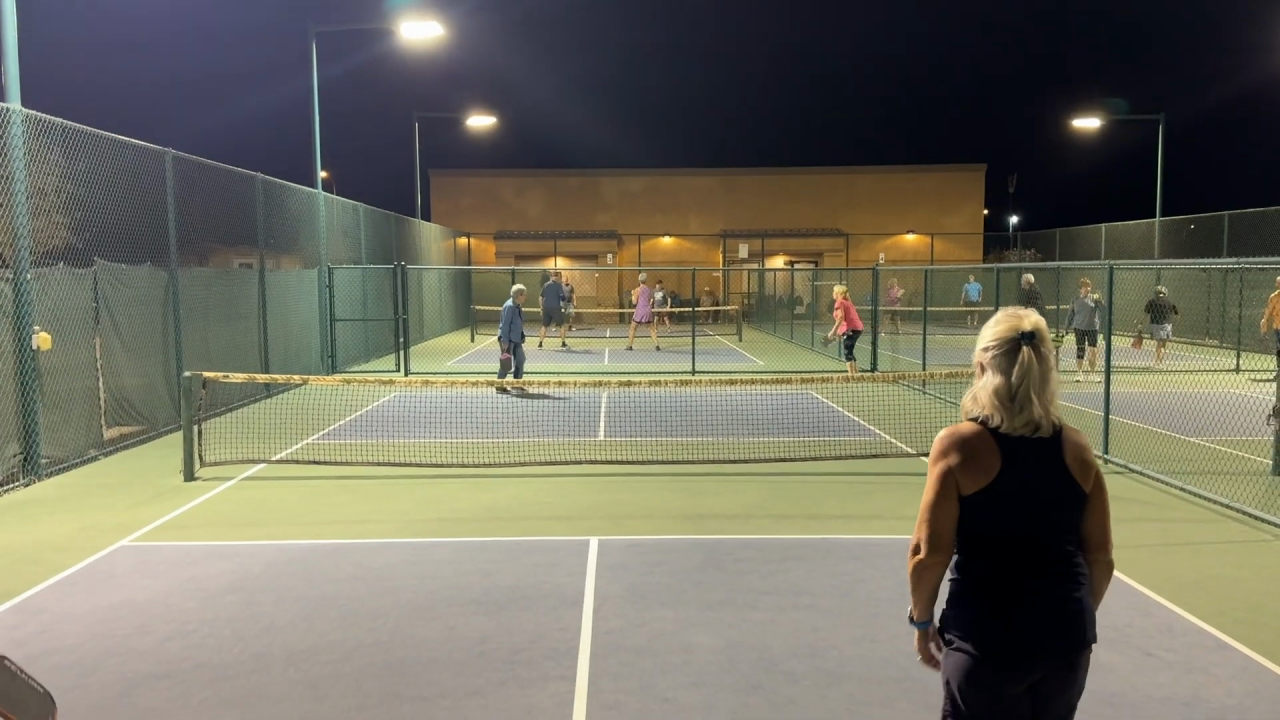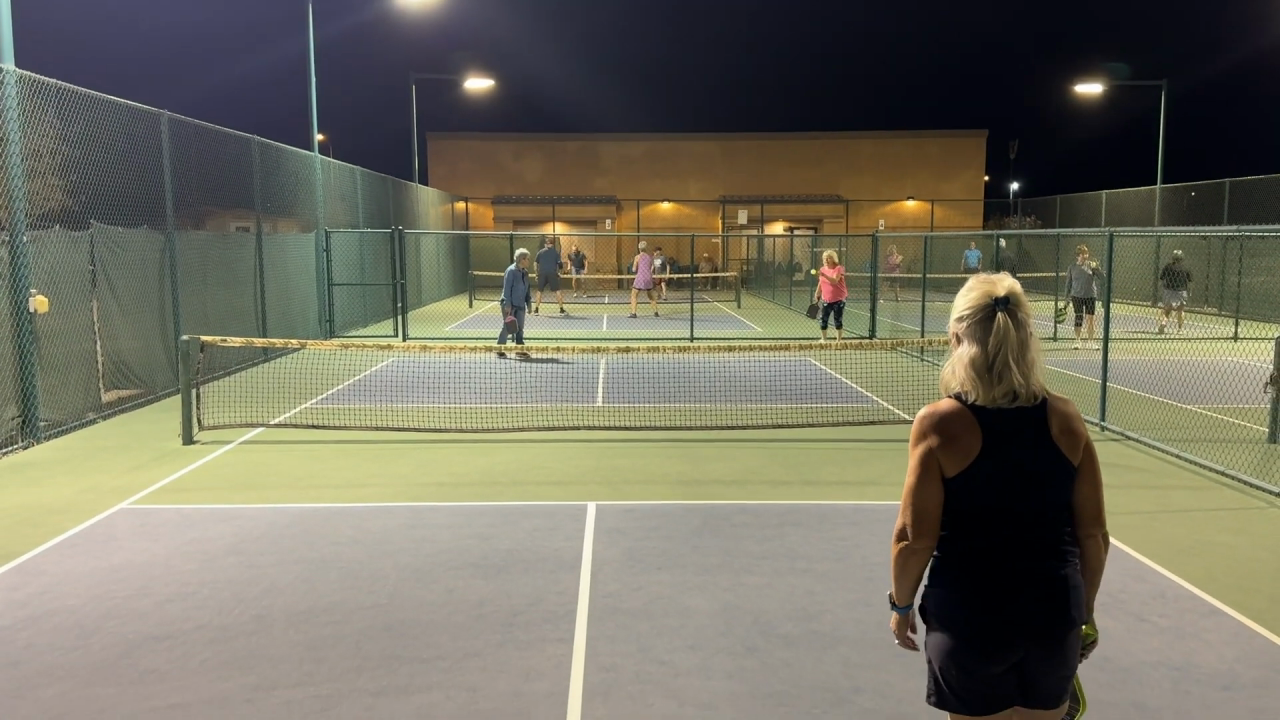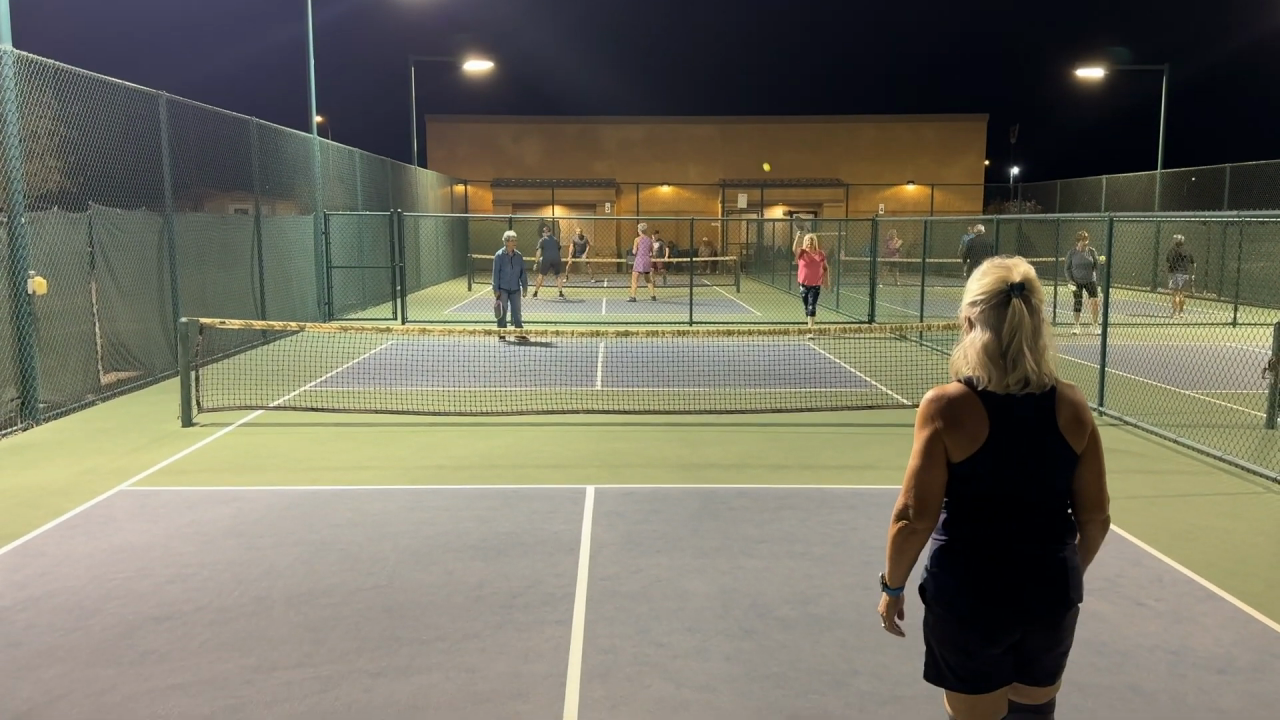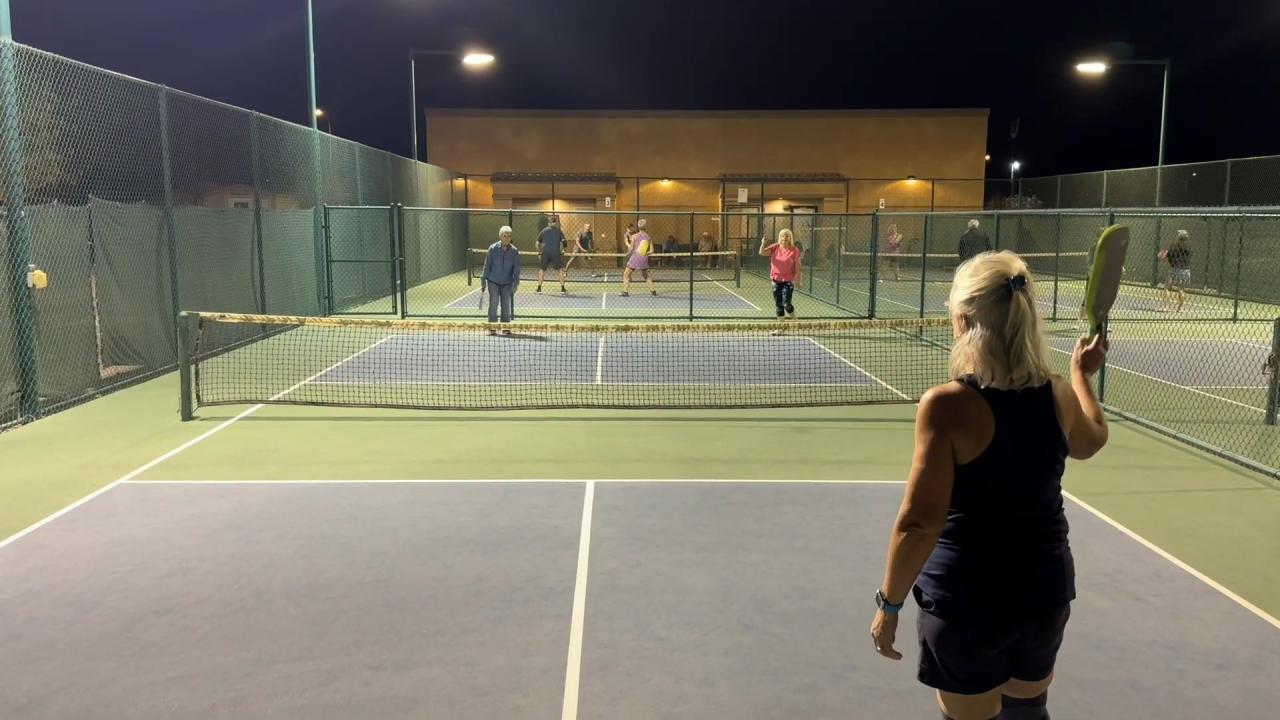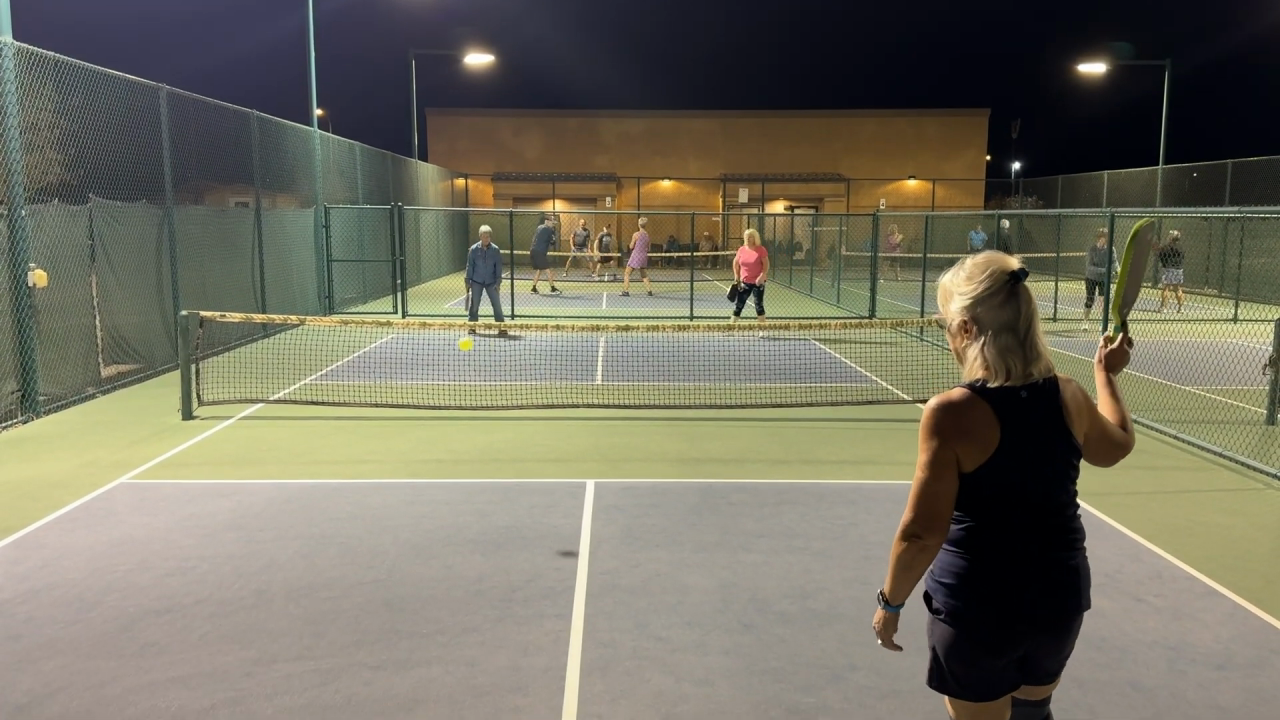
dt=0.7s
person 1, frame 1
left shoulder: (959, 445)
right shoulder: (1077, 448)
left elbow: (929, 554)
right elbow: (1100, 559)
left wrist: (921, 618)
left hip: (986, 640)
right hip: (1066, 636)
person 1, frame 2
left shoulder: (940, 423)
right shoulder: (1065, 418)
left elbow: (915, 538)
right elbow: (1093, 533)
left wrist: (901, 604)
right wrist: (1085, 608)
left hip: (969, 620)
right hip: (1052, 614)
person 1, frame 3
left shoulder: (946, 406)
right shoulder: (1070, 405)
left elbow: (914, 518)
right elbow: (1095, 516)
left wrist: (892, 586)
right wrist: (1070, 567)
left hip: (969, 598)
right hip: (1051, 595)
person 1, frame 4
left shoulder: (946, 404)
right shoulder: (1059, 394)
left elbow: (920, 523)
right elbow: (1091, 441)
left wrist: (888, 603)
right wrist: (1083, 373)
left hip: (966, 597)
right hip: (1045, 589)
person 1, frame 5
left shoulder: (953, 412)
right shoulder: (1068, 395)
left elbow: (922, 532)
right elbow: (1117, 444)
left wrist: (890, 602)
right wrist: (1106, 374)
left hip: (978, 604)
right hip: (1060, 595)
